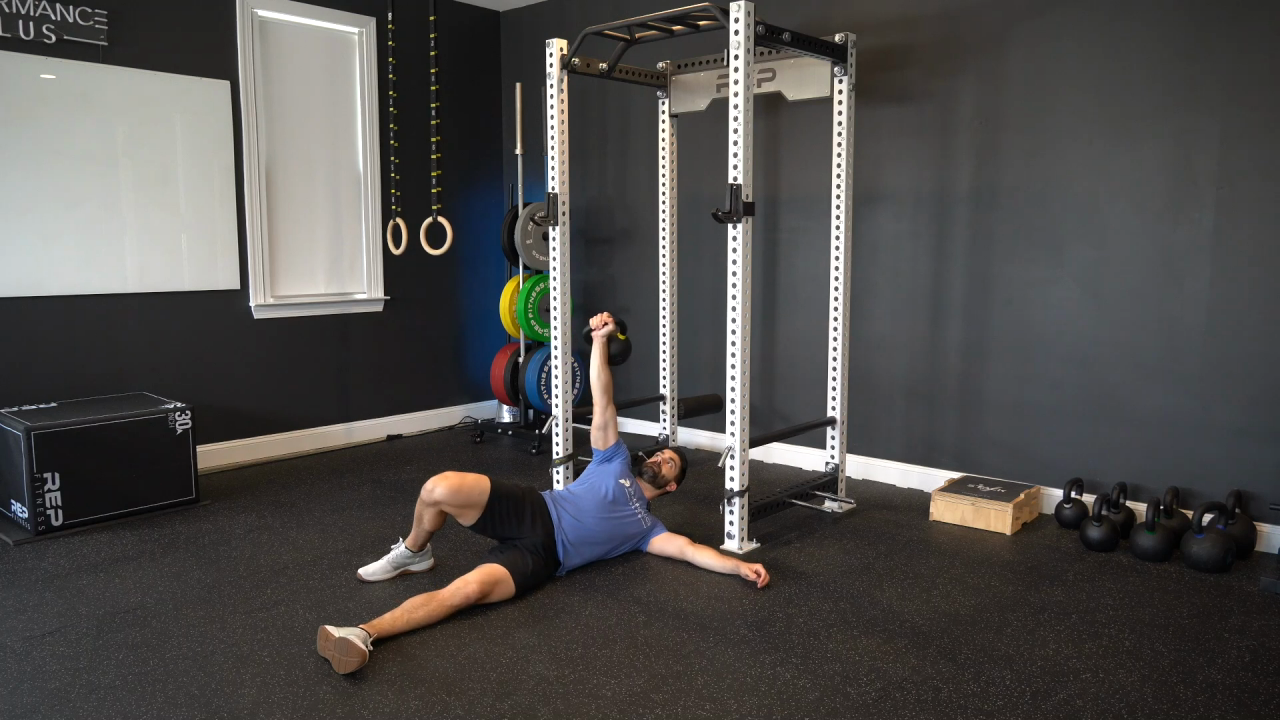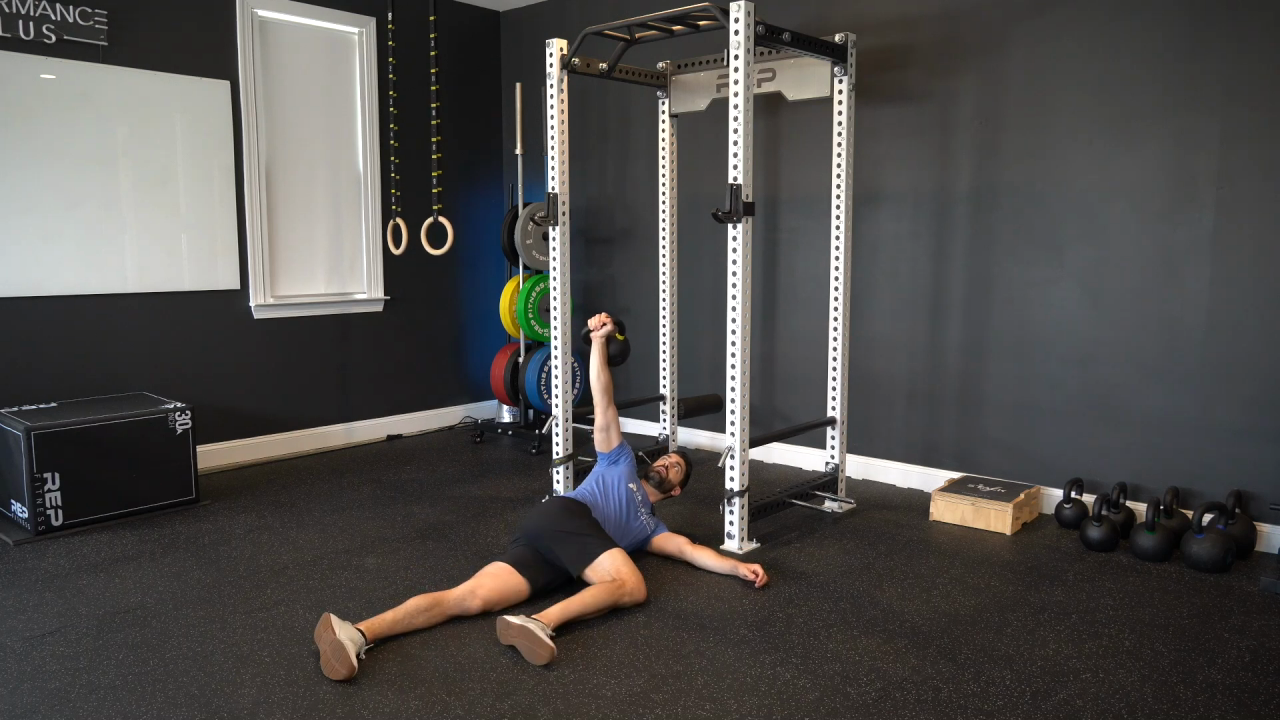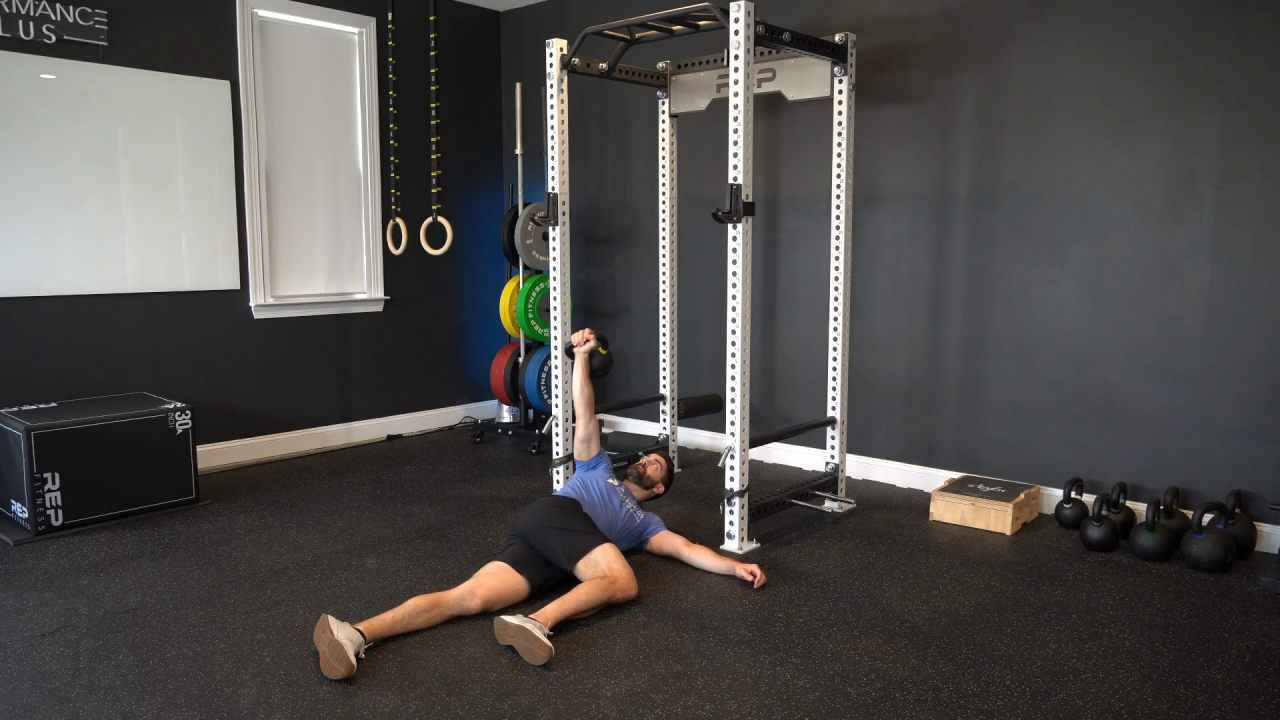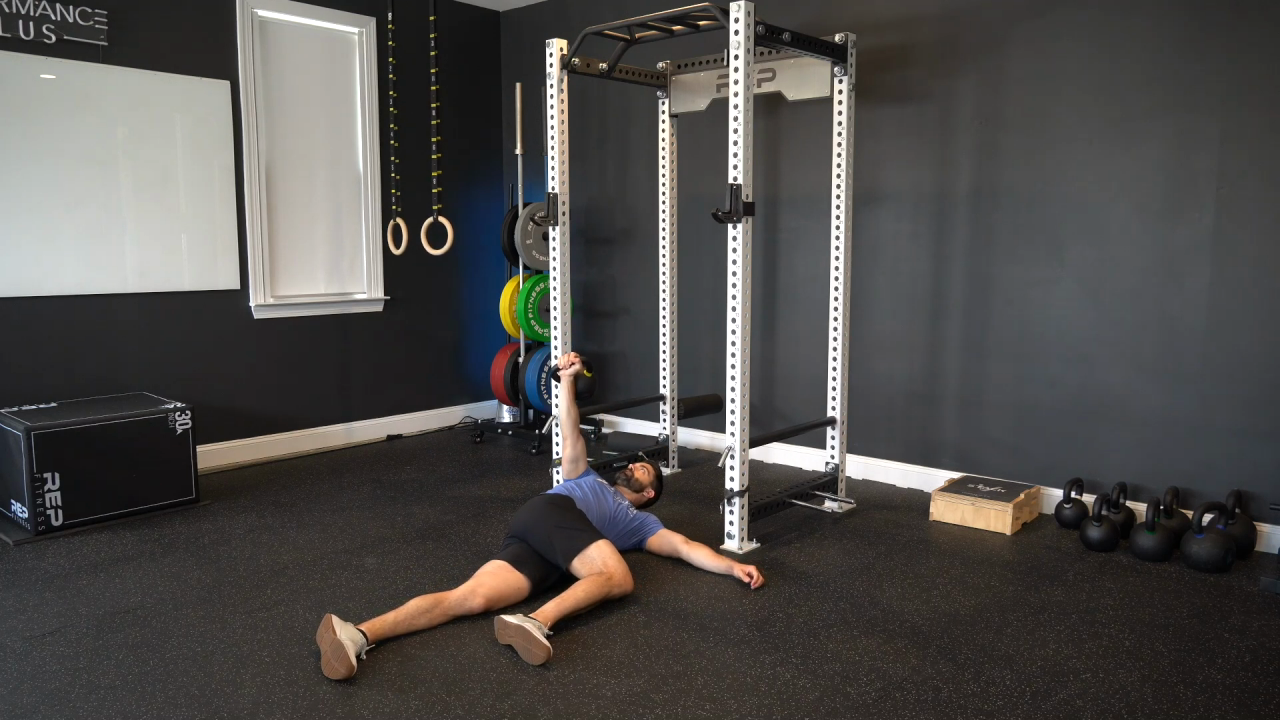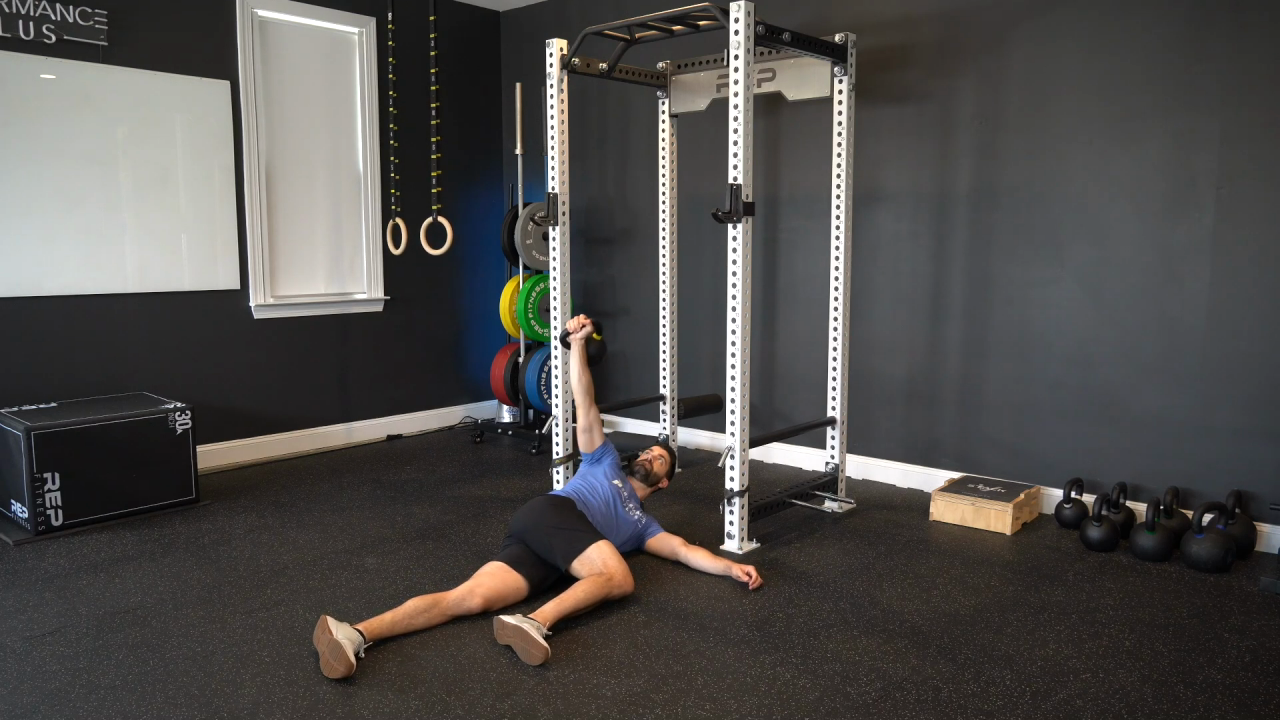
dt=1s
person 1, frame 1
left shoulder: (646, 526)
right shoulder: (616, 461)
left elbow: (688, 549)
right elbow: (602, 404)
left wrist: (741, 565)
right wrist: (599, 339)
left hip: (541, 554)
right hip: (529, 511)
left knee: (467, 590)
right knee: (440, 488)
left ankle: (365, 633)
right ankle: (414, 552)
person 1, frame 2
left shoulder: (650, 527)
right shoulder: (620, 461)
left elbow: (687, 550)
right elbow: (603, 405)
left wrist: (738, 565)
right wrist: (598, 340)
left hip: (554, 561)
right hip: (562, 518)
left knee: (471, 599)
left ankle: (358, 634)
person 1, frame 3
left shoulder: (644, 522)
right shoulder: (598, 469)
left elbow: (685, 549)
right elbow: (585, 417)
left wrist: (736, 566)
right wrist: (583, 356)
left hip: (554, 559)
right hip: (552, 515)
person 1, frame 4
left shoulder: (640, 523)
right shoulder: (586, 477)
left elbow: (684, 546)
right elbow: (571, 436)
left wrist: (734, 565)
right wrist: (568, 380)
left hip: (550, 556)
right hip: (547, 512)
person 1, frame 5
left shoulder: (642, 522)
right shoulder: (604, 461)
left elbow: (683, 550)
right elbow: (586, 410)
left wrist: (731, 566)
right wrist: (577, 344)
left hip: (550, 557)
right hip: (550, 514)
left knee: (469, 599)
